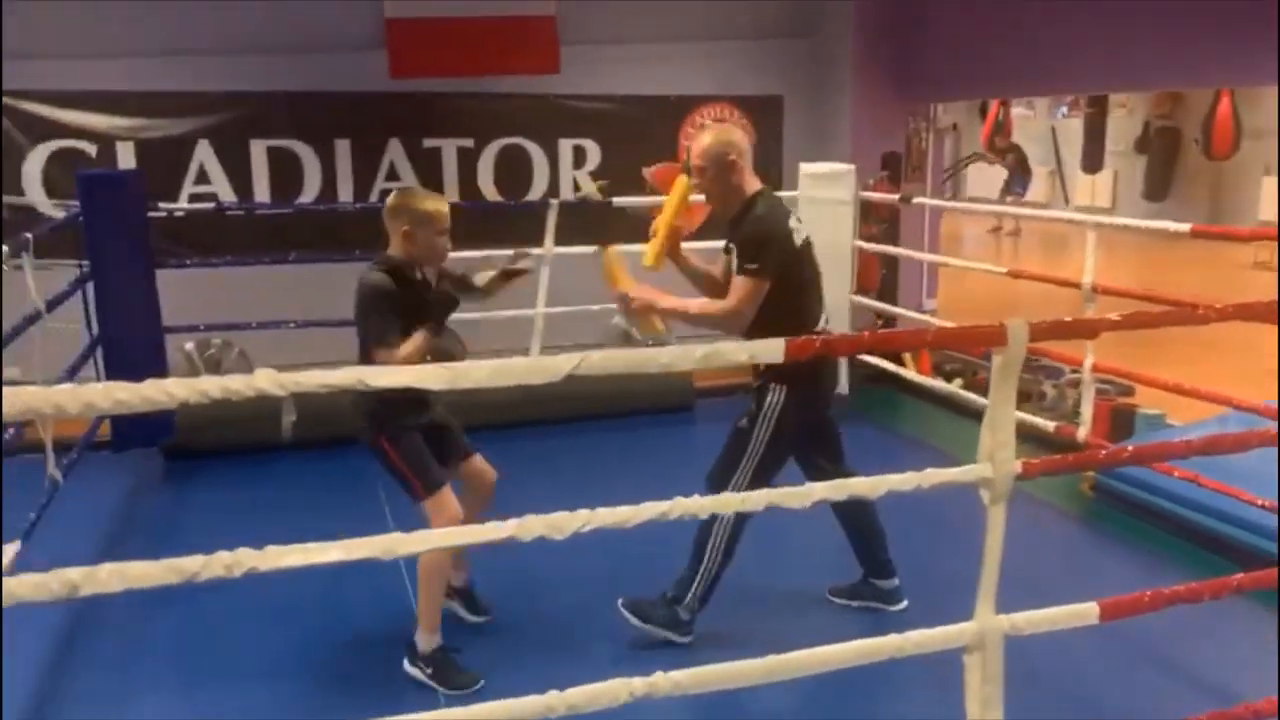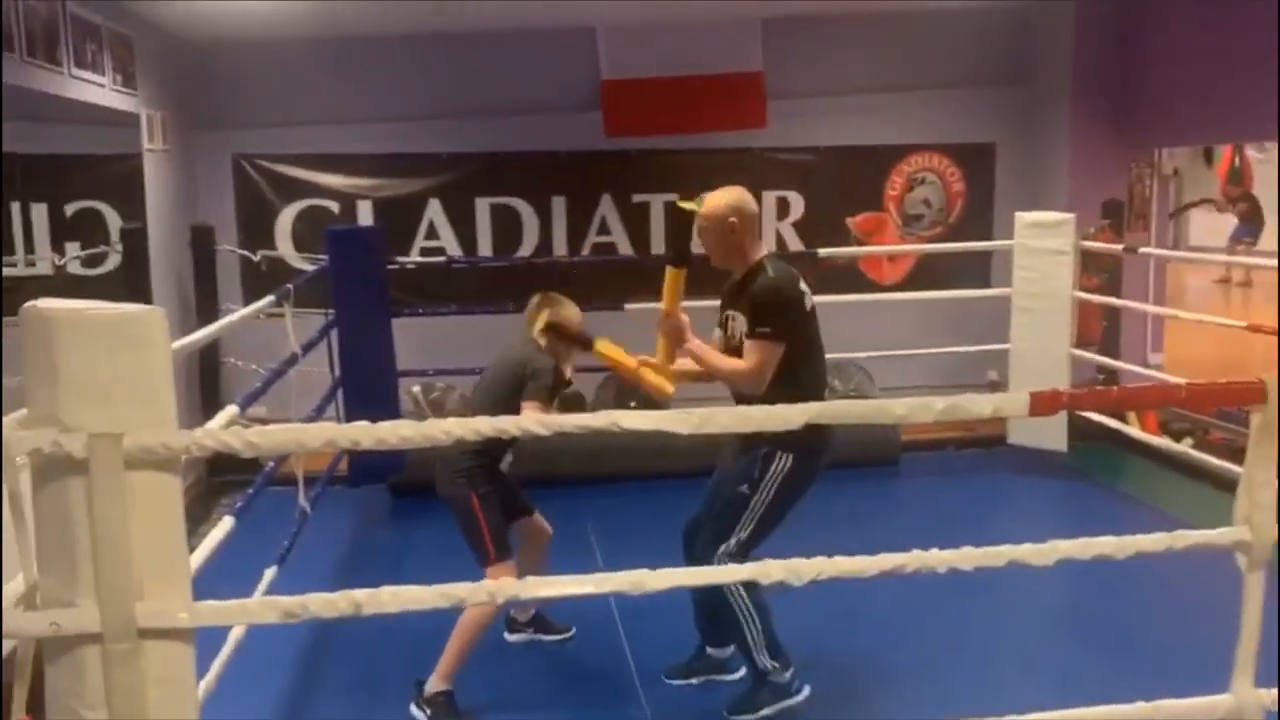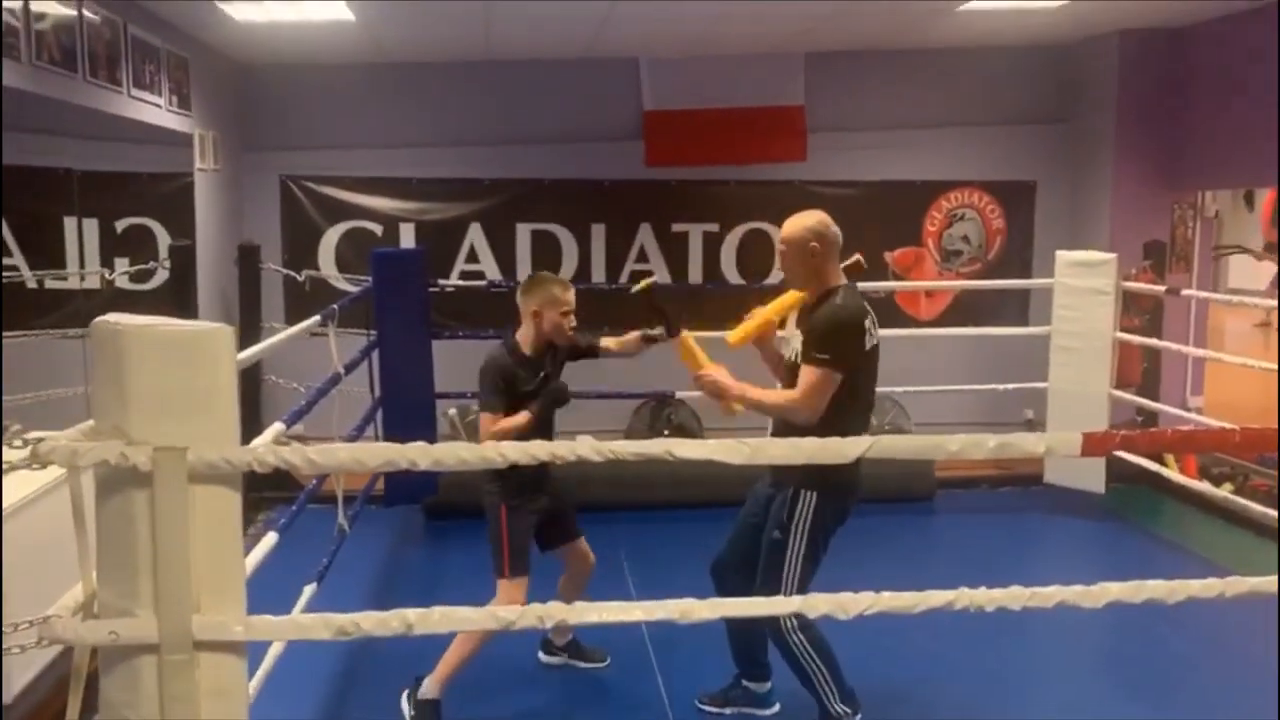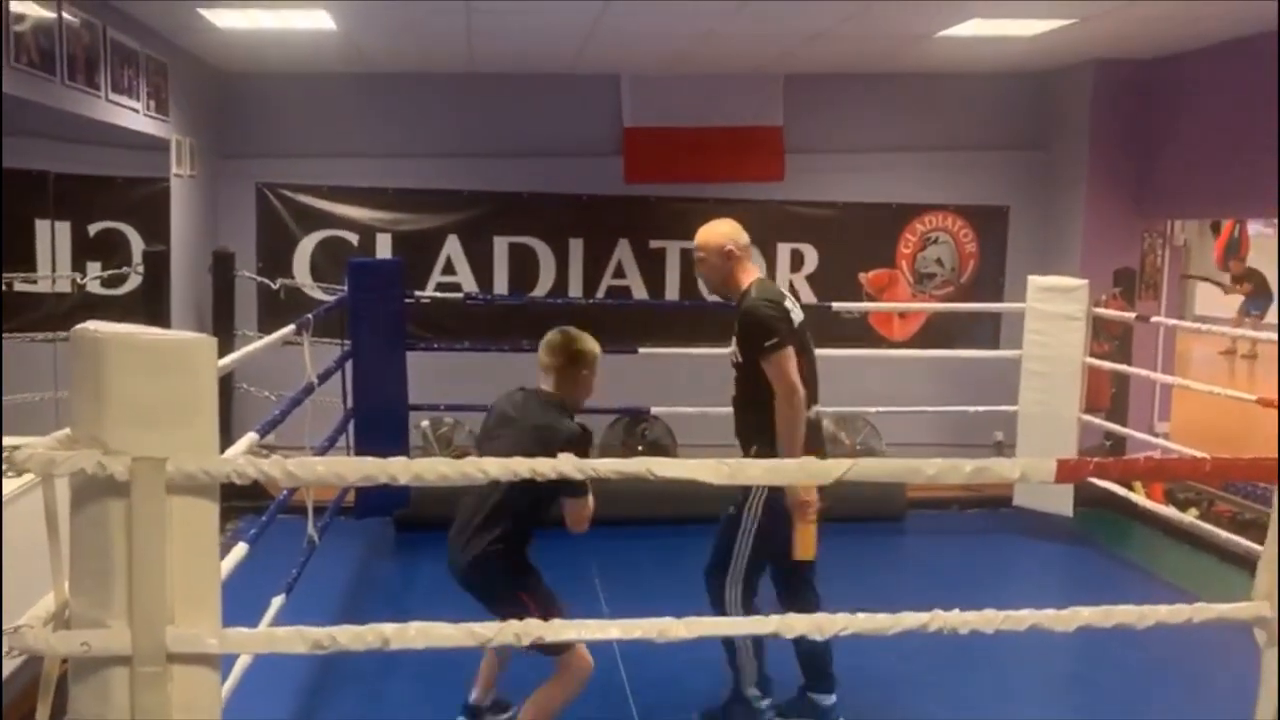
dt=0.7s
person 1, frame 1
left shoulder: (763, 225)
right shoulder: (749, 217)
left elbow: (734, 314)
right elbow: (725, 288)
left wrist: (658, 302)
right wrist: (681, 259)
left hip: (792, 377)
right hip: (806, 370)
left knee: (729, 488)
right knee: (831, 475)
left ankle: (680, 610)
right ankle: (882, 581)
person 1, frame 2
left shoulder: (773, 287)
right shoulder: (742, 286)
left elbow: (753, 379)
right elbow: (723, 362)
left wrist: (688, 343)
right wrist: (668, 369)
left hip: (790, 444)
right hip: (760, 438)
left knee: (721, 554)
right knee: (699, 537)
left ankle: (776, 676)
right ankle: (718, 652)
person 1, frame 3
left shoulder: (840, 316)
right shoulder: (823, 309)
left elbow: (805, 407)
left wrist: (733, 388)
right wrist: (766, 351)
left hip: (817, 483)
right hip: (789, 475)
left knee: (780, 607)
right knee: (731, 571)
person 1, frame 4
left shoulder: (757, 311)
right shoulder: (772, 301)
left elbow: (791, 395)
left wrist: (789, 477)
left hip: (779, 465)
right hip: (797, 463)
left knee: (727, 579)
right knee: (794, 583)
person 2, frame 1
left shoulder: (415, 274)
right shoulder: (378, 285)
left elbow: (429, 322)
right elbow: (392, 365)
right wrist: (434, 321)
left hip: (418, 403)
right hip: (388, 418)
left knee: (483, 480)
right knee: (447, 518)
left ankle: (455, 582)
right ankle: (425, 649)
person 2, frame 2
left shoulder: (521, 357)
right shoulder: (538, 365)
left wrist: (558, 390)
right wrist: (558, 388)
left hip: (482, 468)
right hip: (466, 478)
left knee: (537, 535)
left ankle: (522, 618)
person 2, frame 3
left shoulder: (556, 348)
right shoulder: (499, 364)
left elbow: (615, 347)
right elbow: (489, 438)
left wrist: (652, 335)
right wrist: (537, 408)
left hip: (540, 480)
right hip: (510, 491)
left knee: (582, 562)
right knee: (510, 604)
left ankle: (557, 642)
person 2, frame 4
left shoulder: (505, 404)
right shoulder: (568, 435)
right elbow: (579, 522)
right wrist: (581, 477)
left hip: (465, 549)
right hip: (497, 561)
left knee: (518, 620)
right knee: (575, 665)
